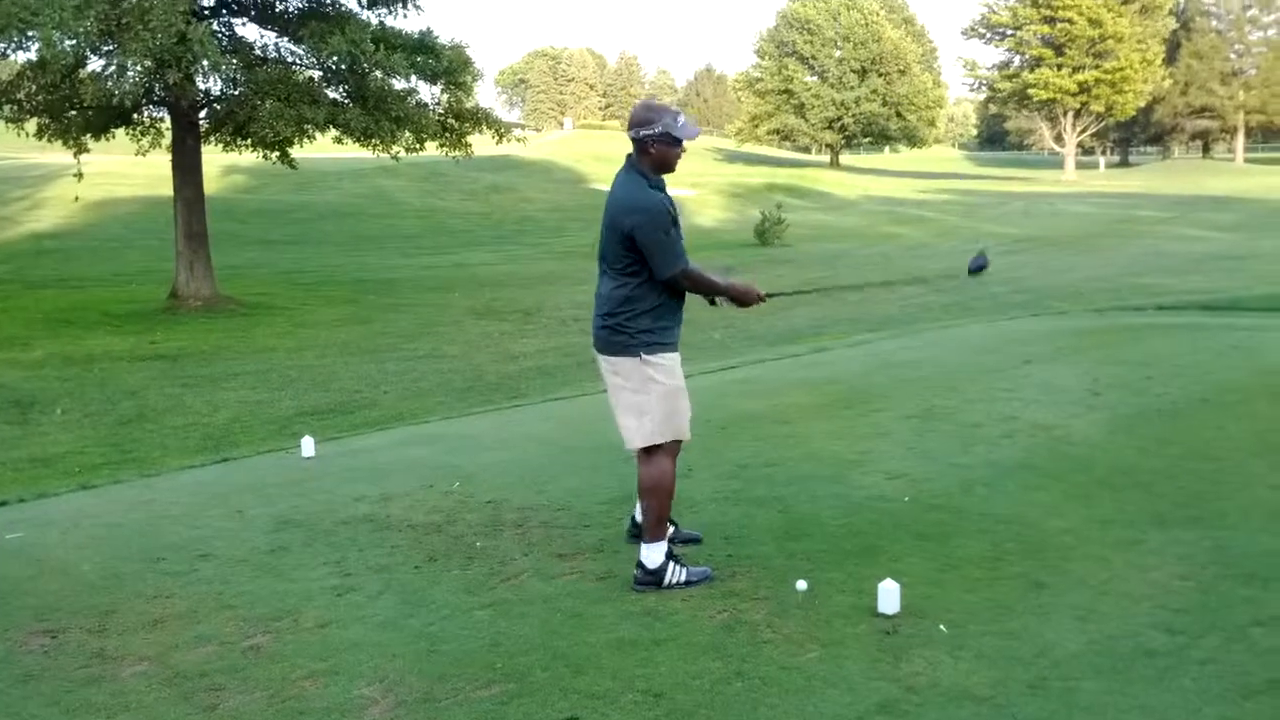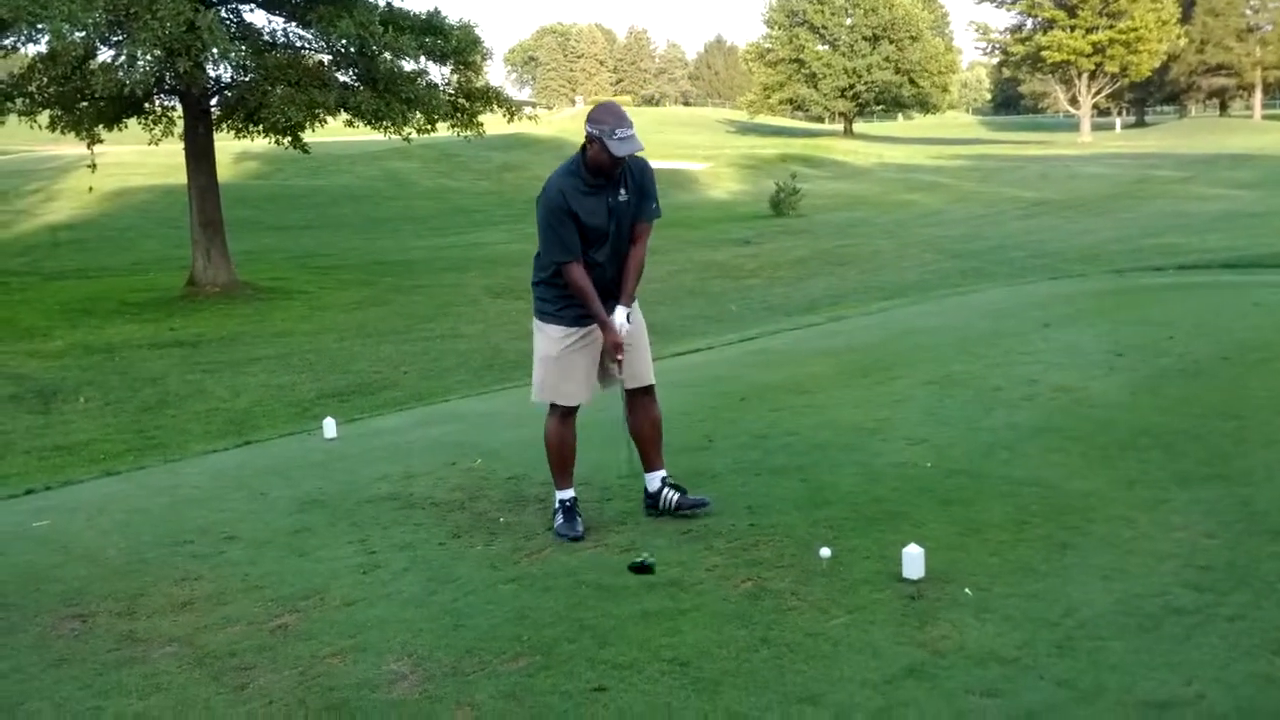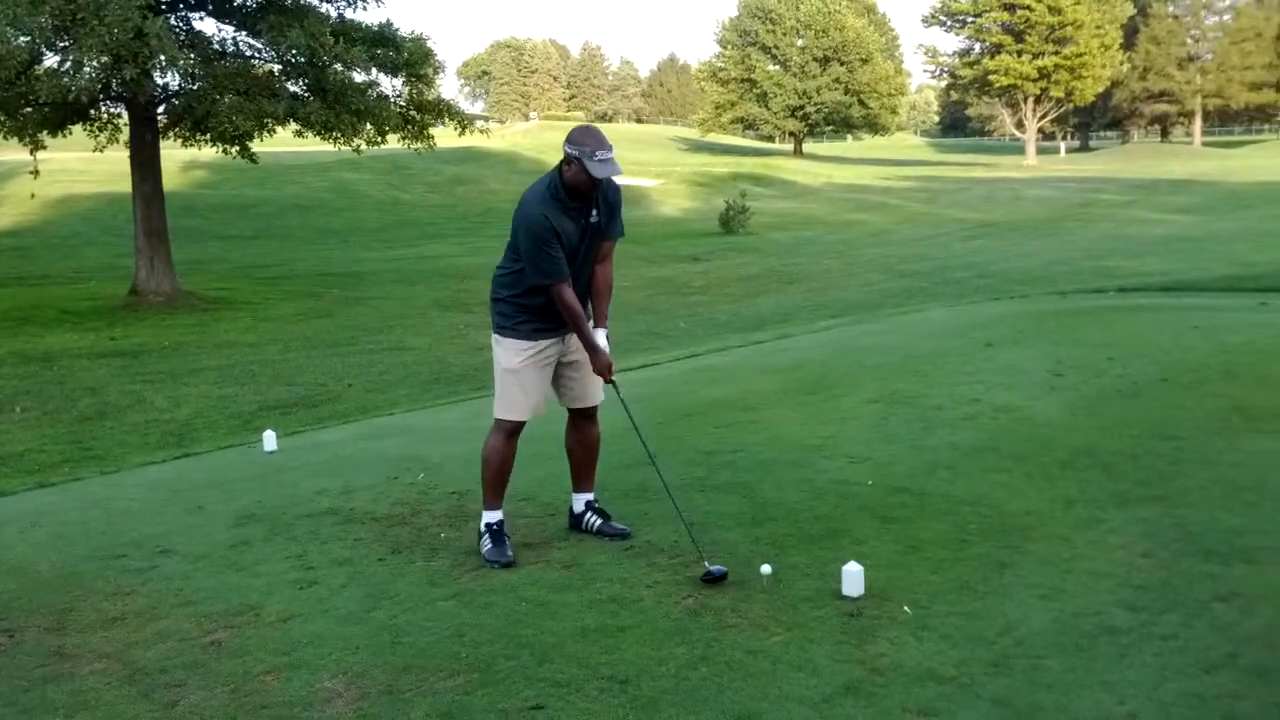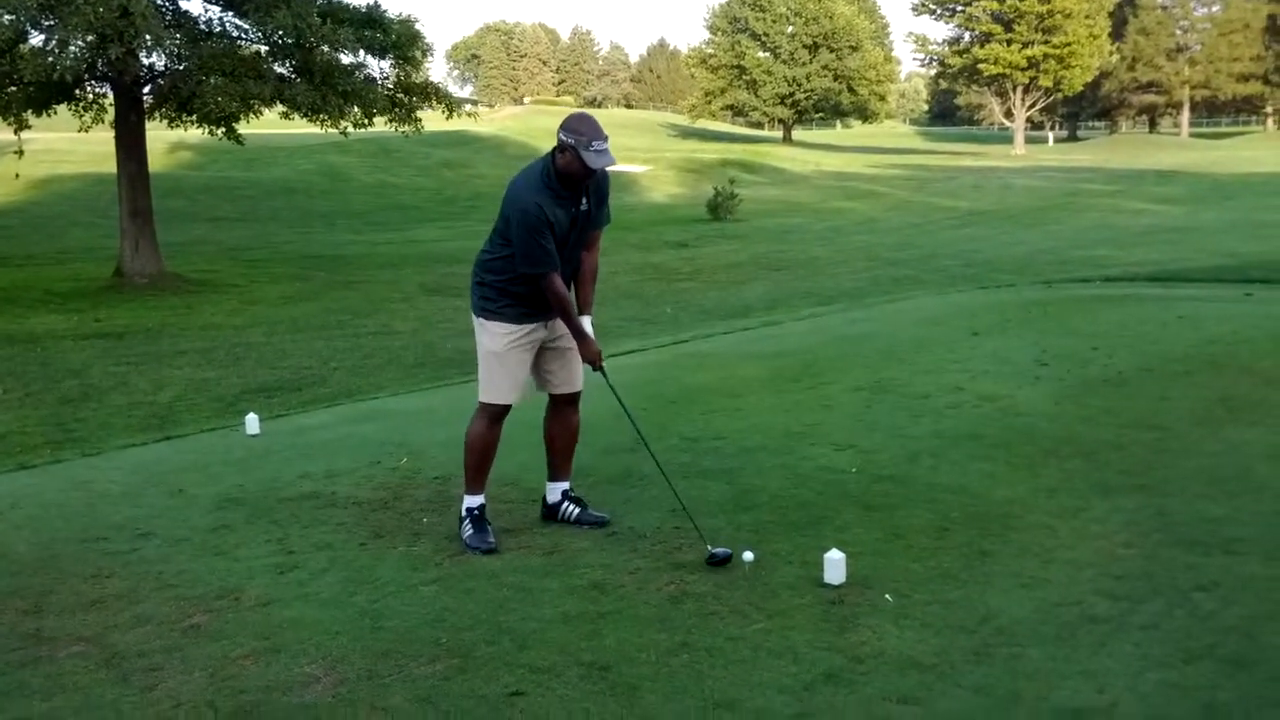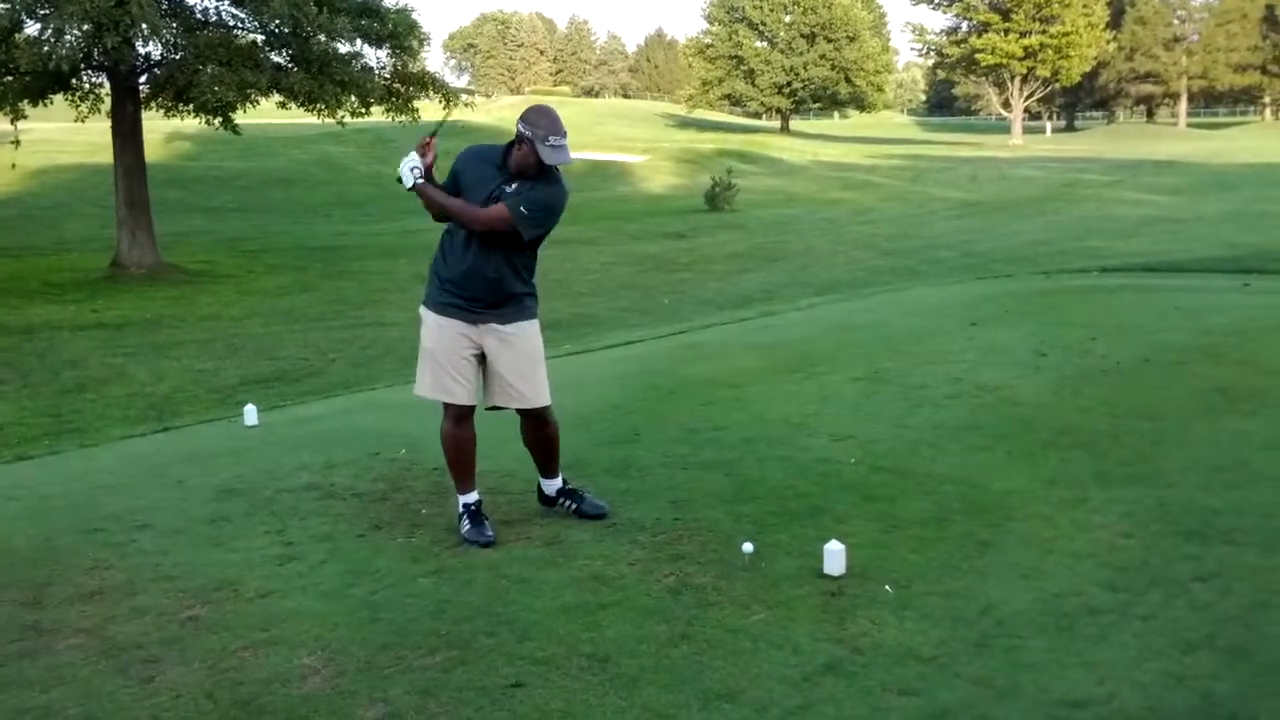
dt=1s
person 1, frame 1
left shoulder: (634, 180)
right shoulder: (645, 204)
left elbow: (666, 263)
right elbow: (676, 275)
left wrist: (713, 287)
right wrist: (731, 292)
left hip: (633, 331)
right hip: (638, 339)
left knee: (664, 434)
right knee: (659, 444)
left ankle: (647, 519)
right ankle: (654, 562)
person 1, frame 2
left shoulder: (639, 172)
right shoulder: (558, 191)
left elbow: (639, 243)
right elbow: (570, 267)
left wrist: (622, 308)
right wrist: (604, 326)
left hip: (619, 302)
right hip: (565, 309)
left knee: (642, 389)
right knee: (564, 405)
left ankle: (656, 486)
right ankle: (564, 501)
person 1, frame 3
left shoulder: (607, 194)
right shoulder: (536, 211)
left elbow: (602, 262)
right elbow: (559, 289)
left wrist: (601, 328)
right wrist: (593, 349)
left hip: (573, 320)
right hip: (523, 322)
left knee: (586, 411)
right knee: (510, 423)
left ankle: (583, 506)
right ankle: (491, 522)
person 1, frame 4
left shoulder: (596, 181)
right shoulder: (529, 199)
left elbow: (588, 250)
right elbow: (549, 279)
left wrist: (586, 317)
right wrist: (582, 337)
left hip: (555, 307)
right hip: (505, 307)
left knee: (567, 397)
right knee: (495, 406)
left ankle: (557, 496)
right ankle: (472, 508)
person 1, frame 5
left shoulder: (550, 192)
right shoulder: (474, 158)
left elbow: (482, 220)
right elbow: (445, 211)
left wrist: (422, 186)
right wrist: (425, 173)
left hip: (512, 313)
right hip: (449, 307)
left knee: (536, 409)
right knee: (458, 409)
left ankle: (553, 487)
right ankle: (468, 504)
